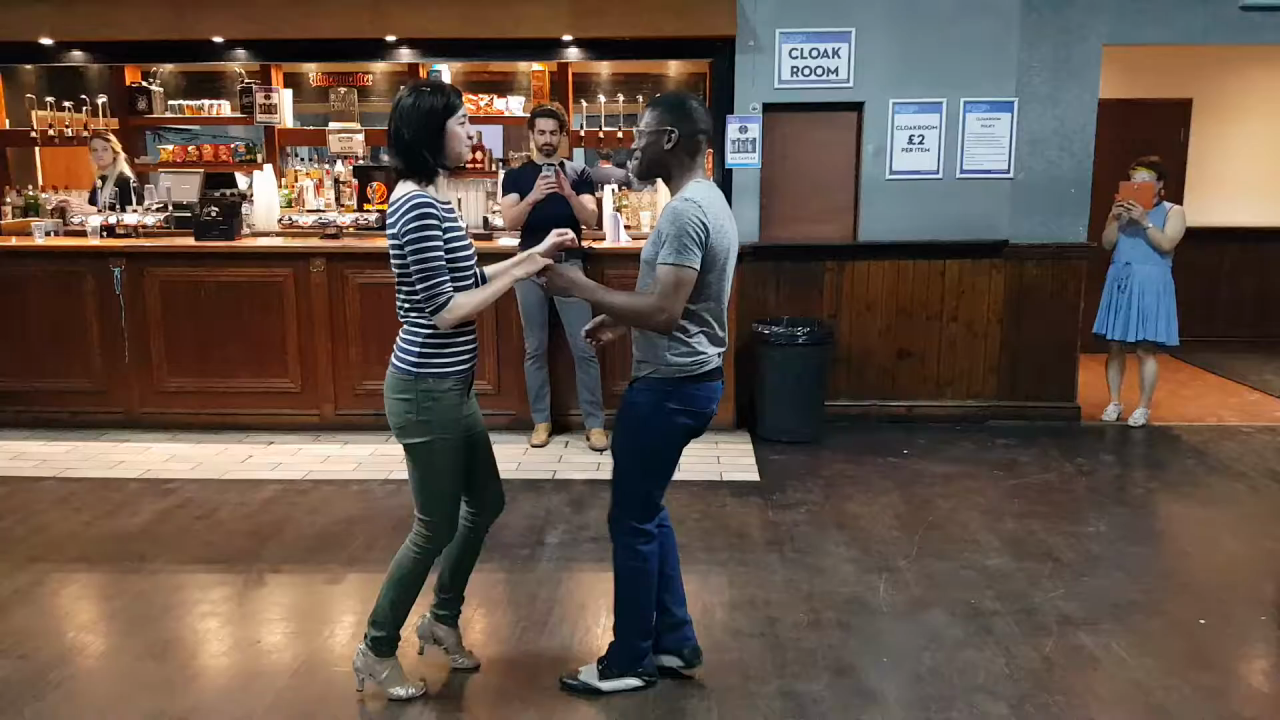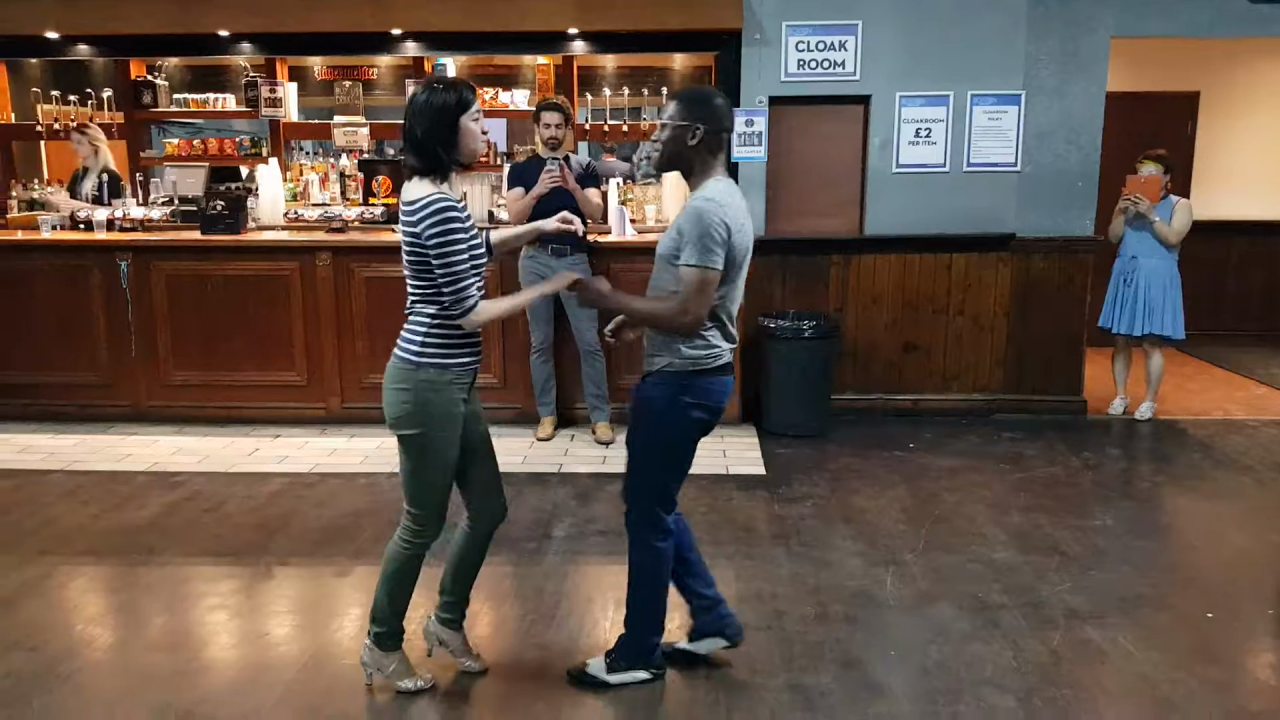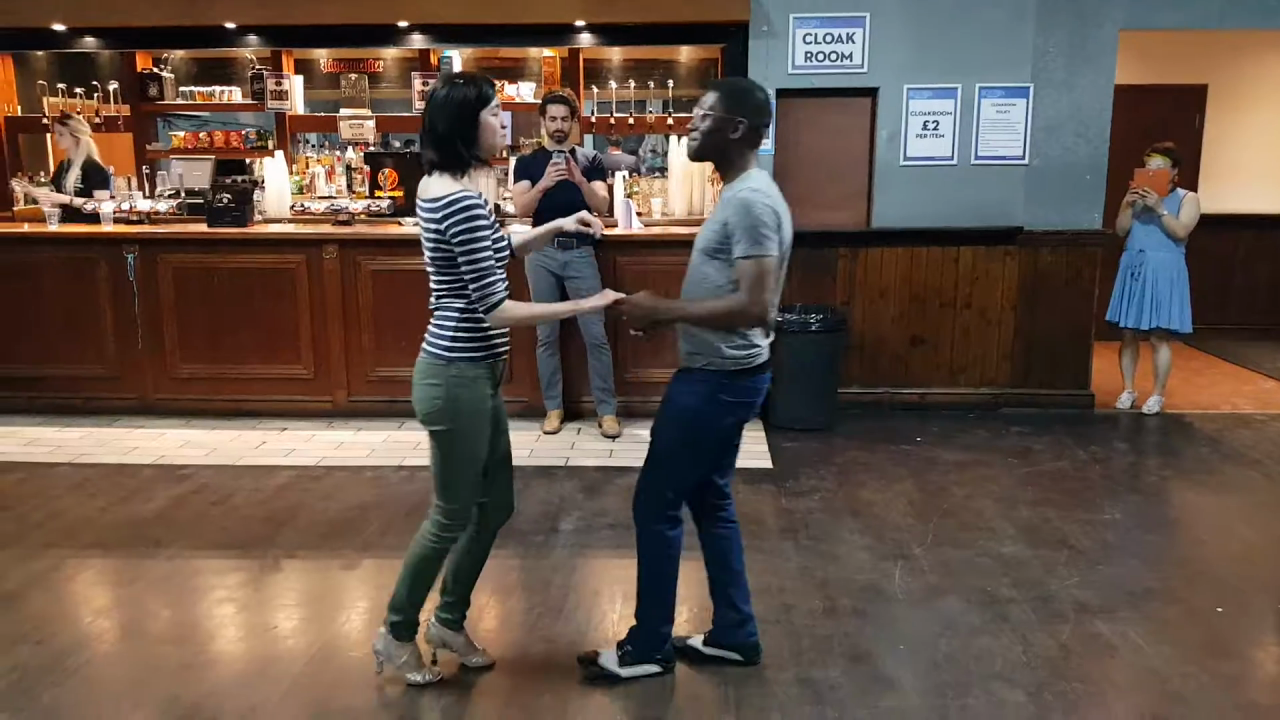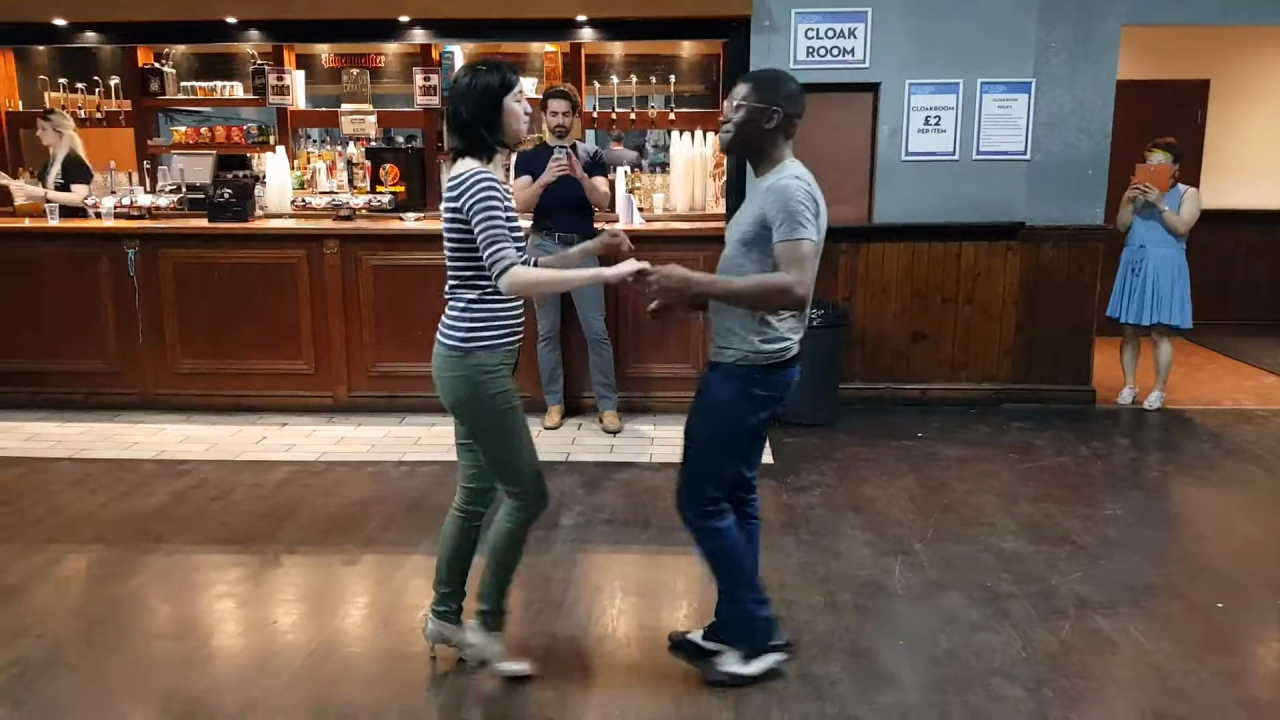
dt=0.2s
person 1, frame 1
left shoulder: (424, 199)
right shoulder: (421, 207)
left elbow: (464, 276)
right elbow: (444, 312)
left wrist: (532, 253)
right wrist: (517, 275)
left hip: (448, 385)
right hip: (426, 390)
left knee: (485, 503)
right knee: (436, 526)
left ankle: (442, 618)
right ankle: (376, 651)
person 1, frame 2
left shoulder: (424, 193)
right shoulder: (441, 206)
left elbow: (475, 245)
right elbow: (469, 313)
left wrist: (538, 226)
right wrist: (545, 288)
left hip: (449, 381)
right hip: (428, 383)
left knee: (488, 509)
right knee: (423, 522)
left ankle: (446, 622)
right ankle: (381, 646)
person 1, frame 3
left shoulder: (440, 187)
right shoulder: (461, 201)
left elbow: (494, 254)
right elbow: (499, 307)
left wrist: (558, 226)
right wrist: (583, 306)
left hip: (472, 373)
right hip: (459, 375)
left knee: (494, 506)
right knee: (453, 515)
left ankle: (449, 622)
right ankle: (396, 634)
person 1, frame 4
left shoulder: (480, 178)
right shoulder: (477, 181)
left elbow: (520, 270)
right elbow: (511, 279)
left wrist: (590, 250)
right wrist: (605, 275)
left hip: (474, 359)
right hip: (475, 362)
left knee: (477, 491)
right knee: (527, 493)
left ankle: (445, 615)
right ankle: (486, 622)
person 2, frame 1
left shoulder: (685, 212)
right shoulder: (708, 202)
left elbow: (662, 312)
left wrist: (580, 286)
right wrist: (621, 321)
left hip: (670, 387)
right hip: (689, 380)
left knee: (631, 519)
right knee: (647, 510)
left ankle: (629, 662)
right ankle: (672, 638)
person 2, frame 2
left shoulder: (706, 210)
right shoulder: (720, 198)
left elbow: (691, 315)
left wrist: (614, 300)
right wrist: (637, 316)
left hip: (681, 384)
right hip: (692, 379)
left knee: (646, 515)
right knee: (658, 507)
left ankle: (637, 654)
right ankle: (714, 621)
person 2, frame 3
left shoulder: (753, 202)
right shoulder: (744, 195)
left elbow: (754, 307)
left wrist: (663, 311)
right wrist: (663, 309)
left hip: (720, 379)
right hip: (717, 375)
left knee: (655, 503)
right knee: (709, 502)
left ankle: (645, 646)
right ankle: (737, 635)
person 2, frame 4
left shoulder: (790, 189)
right shoulder: (769, 186)
left elbow: (792, 289)
left wrist: (693, 279)
right wrist: (690, 295)
left hip: (752, 373)
right hip: (737, 366)
left knee: (700, 499)
right knee: (729, 495)
left ankle: (758, 635)
right ankle: (734, 628)
person 3, frame 1
left shoulder: (579, 173)
right shoulder: (516, 175)
left elbow: (591, 219)
right elbow: (510, 221)
left wrist: (569, 194)
right wrist: (533, 197)
left hip: (569, 265)
left knee: (584, 348)
right knee: (535, 349)
left ankle: (595, 423)
right ankle: (541, 421)
person 3, frame 2
left shoulder: (584, 167)
right shoulder: (521, 169)
left elbow: (596, 213)
right elbow: (514, 215)
left wrist: (574, 188)
right wrist: (538, 191)
left hip: (574, 260)
right hip: (535, 260)
left knee: (589, 342)
right knee: (541, 343)
left ankle: (601, 416)
right ankle: (547, 414)
person 3, frame 3
left shoulder: (590, 160)
right shoulder: (527, 162)
left elbow: (602, 206)
right elbow: (521, 209)
left wrist: (580, 181)
right wrist: (543, 184)
left hip: (581, 253)
right hip: (542, 254)
left knee: (596, 335)
right knee: (547, 336)
left ankle: (607, 410)
right ankle: (553, 407)
person 3, frame 4
left shoulder: (591, 155)
right shoulder: (528, 157)
left elbow: (603, 201)
right elbow: (521, 204)
left wrist: (581, 176)
right wrist: (545, 179)
left hip: (582, 248)
right hip: (542, 247)
left knee: (596, 331)
right knee: (547, 332)
left ankle: (608, 406)
right ankle: (554, 403)
person 4, frame 1
left shoulder: (1173, 212)
right shoulder: (1121, 209)
left elbow: (1166, 245)
right elbow: (1107, 244)
left wrist: (1145, 222)
right wrist: (1115, 220)
left hip: (1150, 284)
right hip: (1120, 281)
left knee: (1145, 350)
right knee: (1115, 347)
left ankle: (1144, 407)
right ankle: (1114, 402)
person 4, frame 2
left shoulder: (1180, 205)
right shoulder: (1128, 202)
left elbow: (1173, 238)
right elbow: (1113, 237)
left wrist: (1151, 215)
right wrist: (1122, 213)
left hip: (1157, 277)
right hip: (1126, 274)
left knee: (1152, 343)
right knee: (1121, 340)
left ankle: (1150, 401)
right ankle: (1120, 396)
person 4, frame 3
left shoulder: (1187, 199)
right shoulder: (1135, 196)
left elbow: (1181, 232)
right elbow: (1120, 231)
left wrist: (1159, 209)
right wrist: (1129, 206)
left hip: (1164, 271)
right hip: (1133, 268)
left knee: (1159, 337)
right knee: (1128, 334)
left ankle: (1158, 395)
right ankle: (1128, 390)
person 4, frame 4
left shoulder: (1188, 194)
right shoulder: (1135, 191)
left elbow: (1182, 228)
right elbow: (1121, 226)
left wrist: (1160, 204)
right wrist: (1130, 202)
left hip: (1165, 267)
right hip: (1134, 263)
left knee: (1160, 333)
right knee: (1129, 330)
left ankle: (1159, 390)
right ankle: (1129, 385)
